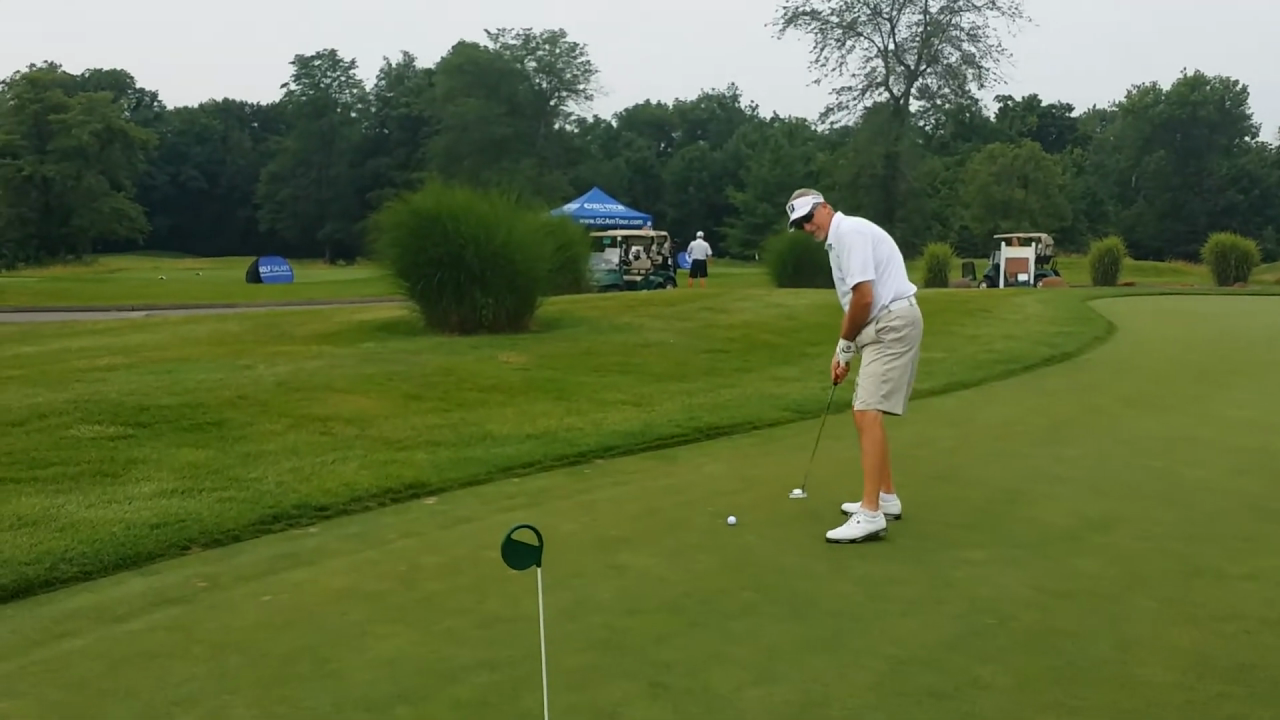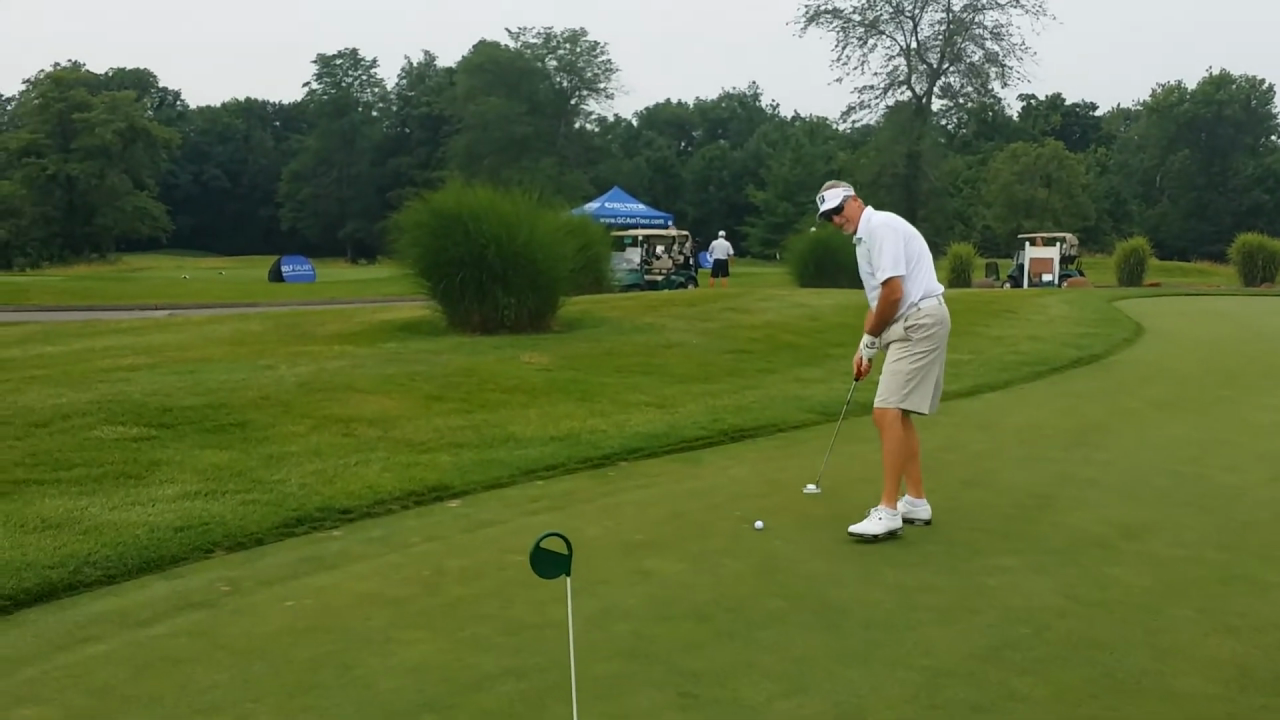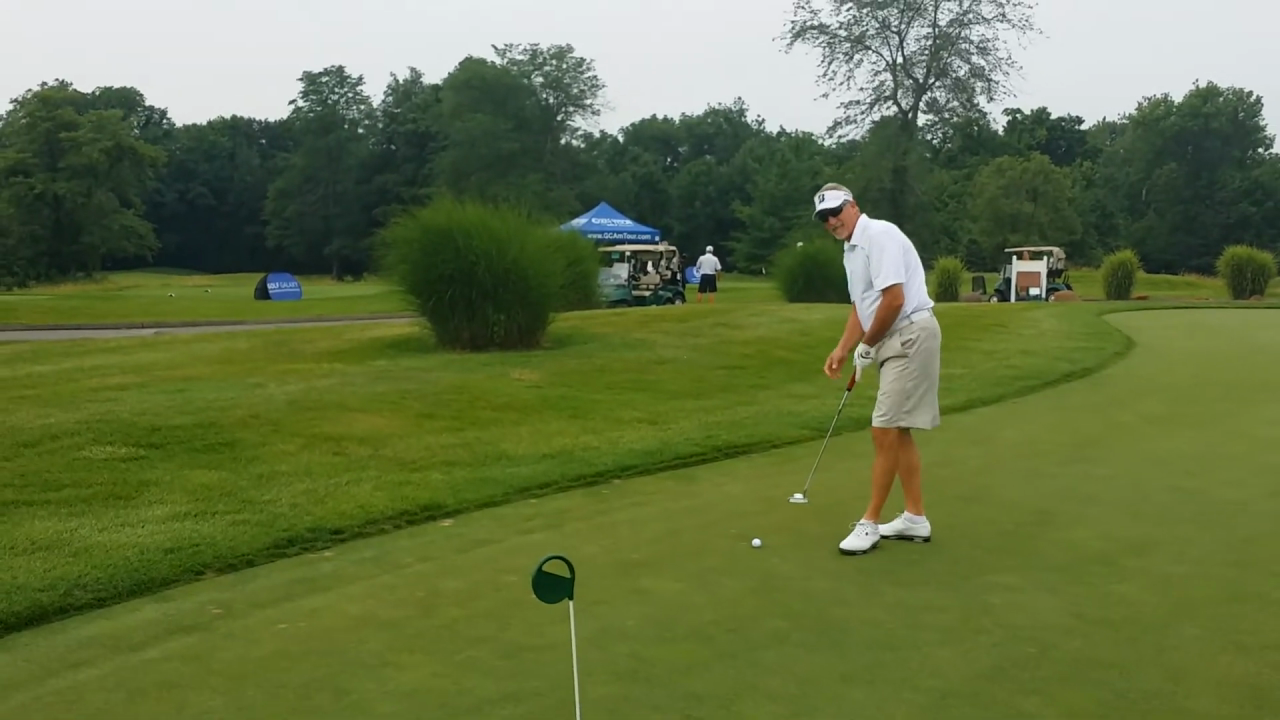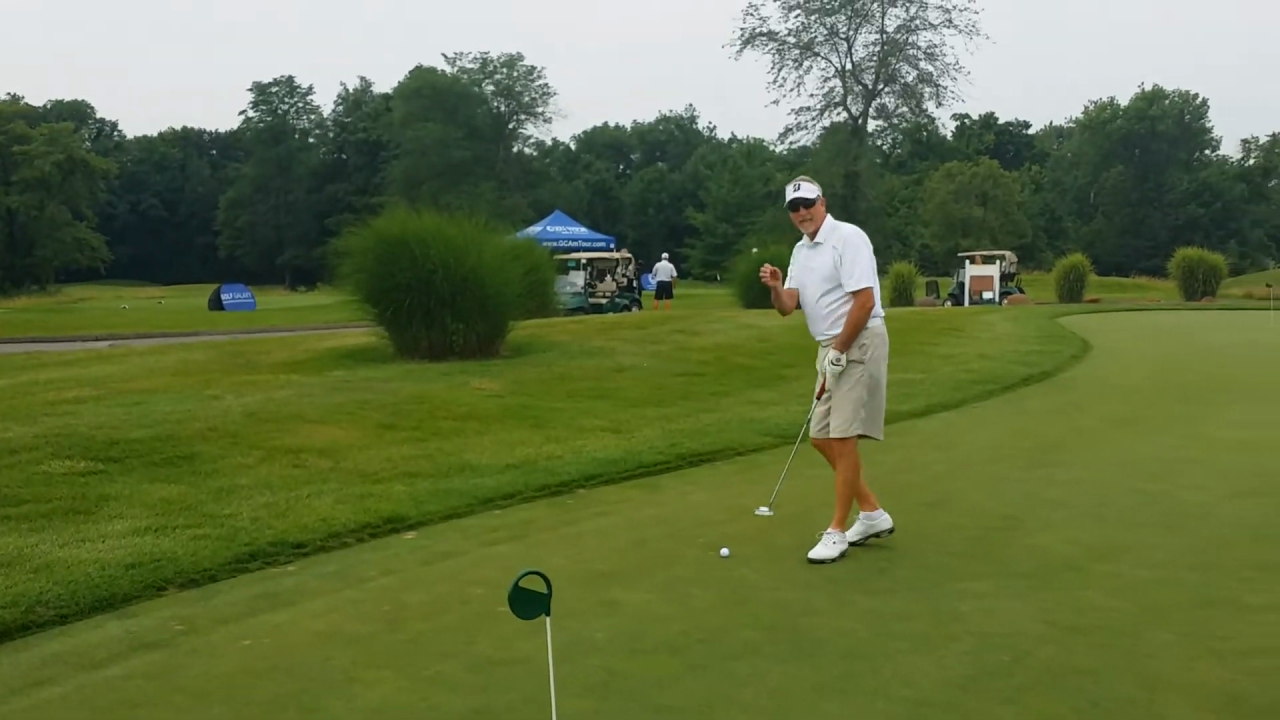
dt=0.2s
person 1, frame 1
left shoulder: (850, 232)
right shoulder: (837, 242)
left elbow: (864, 297)
right elbow: (854, 303)
left wrist: (845, 342)
right wrist: (842, 351)
left hip: (893, 324)
right hip: (884, 326)
left knee: (867, 414)
right knee: (868, 411)
left ankle: (870, 513)
right ankle: (886, 497)
person 1, frame 2
left shoulder: (882, 227)
right shoulder: (865, 238)
left elbow: (894, 293)
right elbow: (878, 299)
left wrist: (870, 338)
right wrist: (864, 347)
left hip: (920, 323)
right hip: (909, 326)
left knee: (886, 412)
right knee: (897, 414)
left ankle: (888, 510)
right ankle: (915, 501)
person 1, frame 3
left shoulder: (880, 235)
right shoulder: (851, 250)
left elbow: (894, 299)
right elbow: (861, 308)
left wrist: (866, 346)
right wrist: (842, 350)
left hip: (910, 338)
right hip: (896, 341)
left knee: (885, 432)
right knee: (897, 432)
left ankle: (871, 522)
right ankle: (915, 518)
person 1, frame 4
left shoulder: (849, 237)
right shoulder: (801, 250)
left elbow: (865, 301)
right elbow: (789, 304)
left wrist: (837, 351)
right wrist: (774, 287)
left hip: (858, 346)
right hip: (834, 351)
left knee: (844, 440)
right knee: (822, 439)
left ankle: (837, 532)
right ankle: (872, 514)
